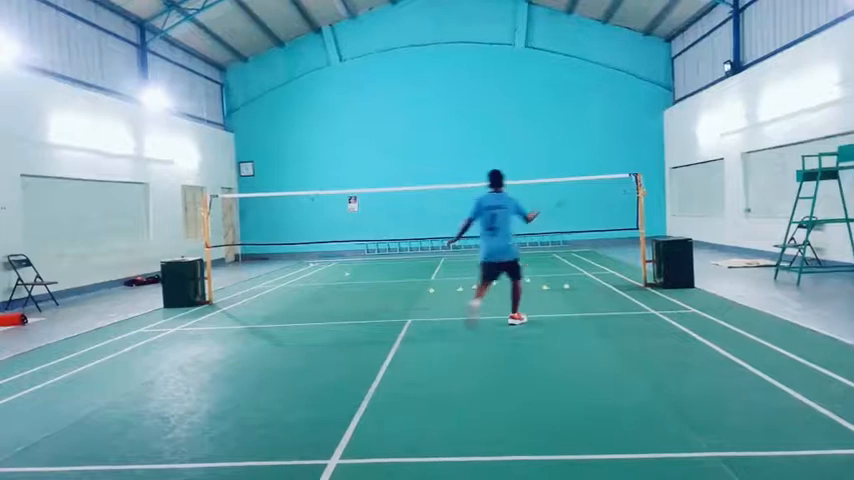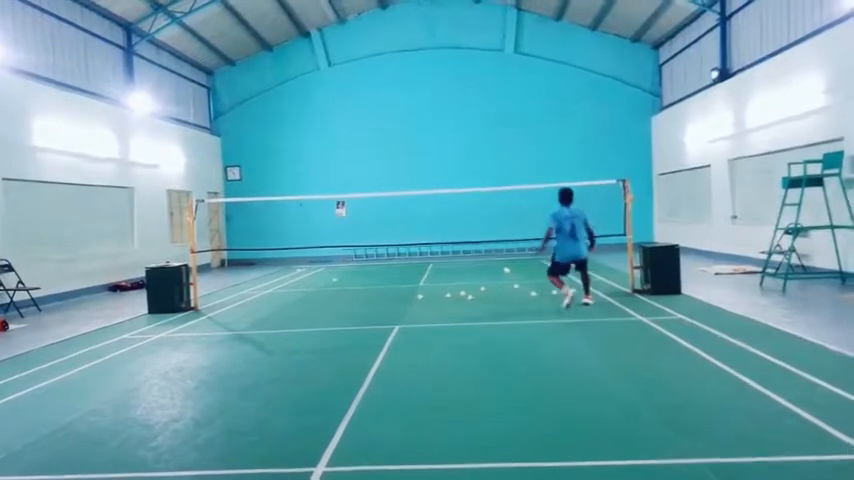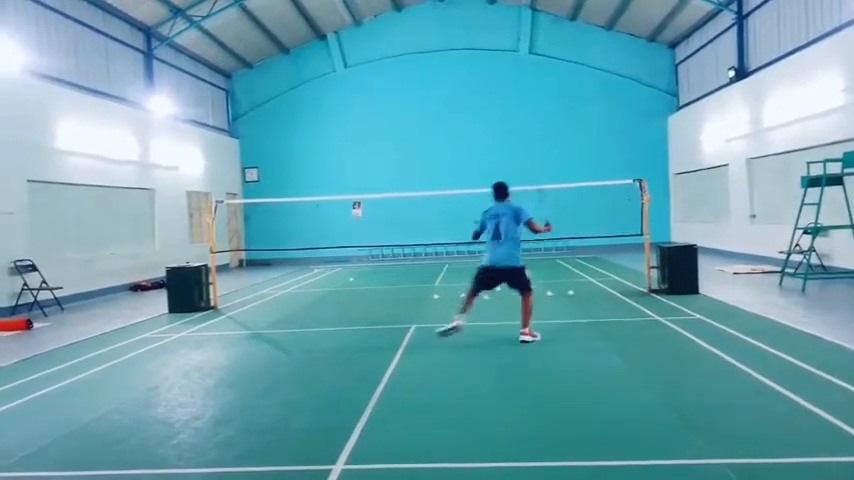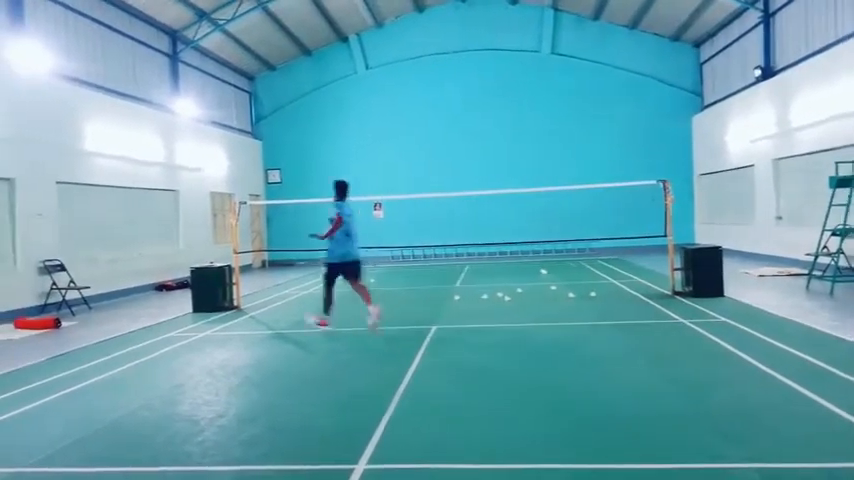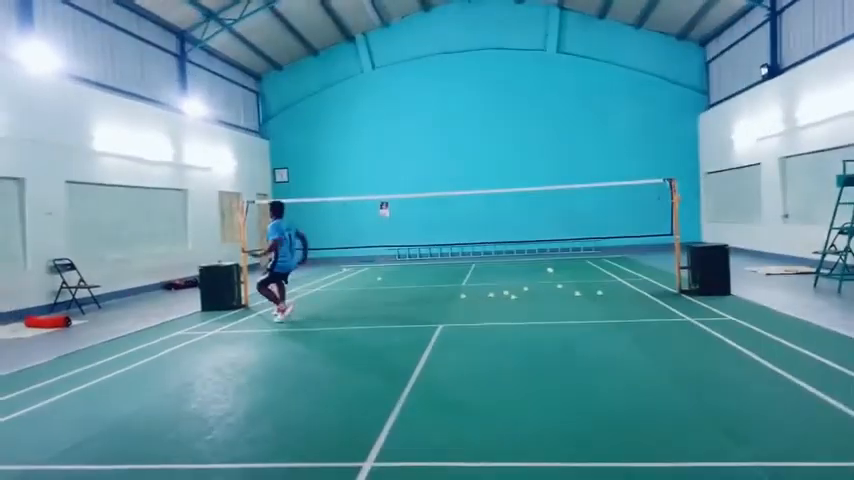
dt=1s
person 1, frame 1
left shoulder: (481, 201)
right shoulder: (510, 201)
left elbow: (468, 222)
right elbow: (527, 219)
left wrist: (457, 237)
right wrist: (534, 214)
left hip: (488, 251)
right hip: (507, 251)
left knee: (485, 282)
right knee: (516, 280)
left ankle: (476, 301)
right ankle: (515, 315)
person 1, frame 2
left shoulder: (556, 215)
right shoulder: (580, 213)
left elbow: (549, 233)
right elbow: (590, 232)
left wrist: (543, 245)
right wrist: (592, 244)
left hip: (563, 254)
right hip: (580, 252)
left knee: (552, 275)
right knee: (583, 271)
left ankle: (567, 290)
right ankle: (587, 296)
person 1, frame 3
left shoulder: (487, 213)
right shoulder: (516, 209)
left elbow: (475, 236)
right elbow: (535, 229)
left wrist: (482, 228)
right wrist: (545, 228)
left hip: (491, 262)
right hip: (513, 262)
left knee: (473, 291)
right knee: (526, 293)
left ankle: (458, 320)
right ankle: (525, 331)
person 1, frame 4
left shoulder: (337, 206)
right shoulder: (347, 208)
left elbow: (339, 221)
left wrist: (324, 236)
left hip: (336, 255)
right hip: (352, 254)
left knee: (328, 285)
right knee: (356, 283)
left ankle: (324, 319)
right ankle: (371, 308)
person 1, frame 5
left shoulder: (273, 226)
right shoulder: (288, 225)
left elbow: (274, 245)
left wrist: (259, 254)
left hip: (280, 264)
right hip: (291, 262)
left knee: (261, 286)
right knee: (279, 282)
left ankle: (283, 307)
right ankle: (281, 307)
